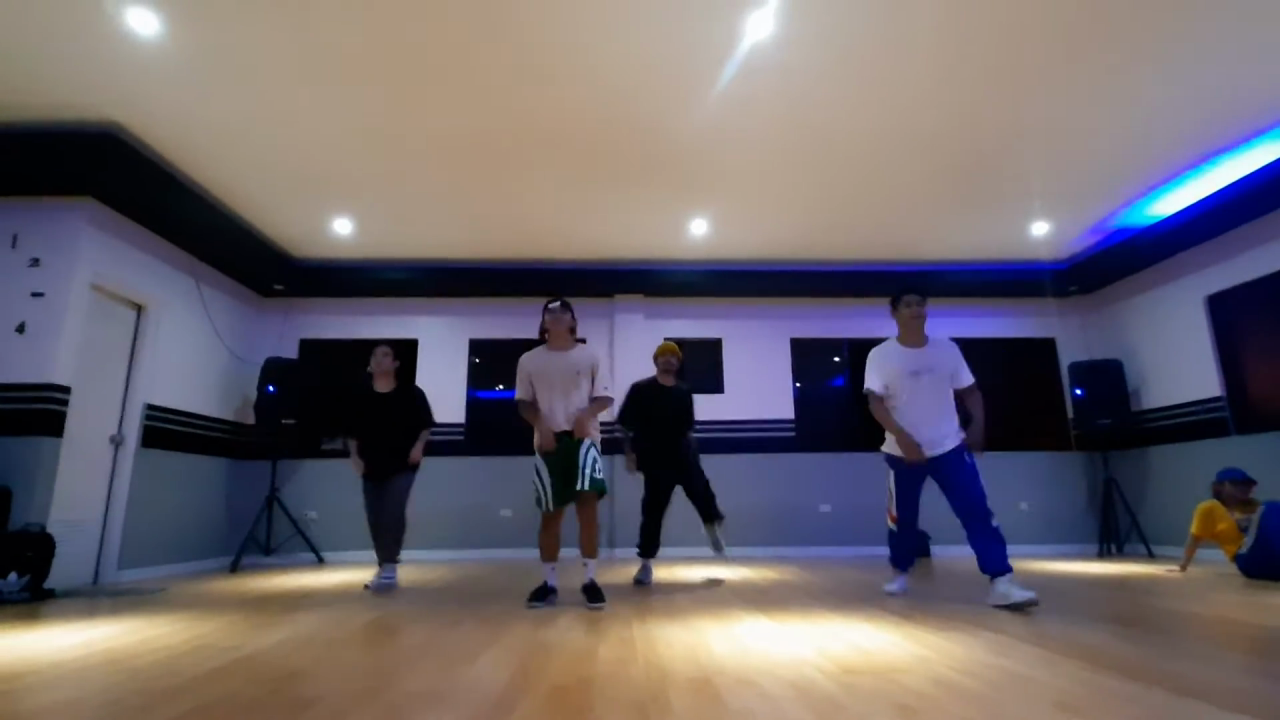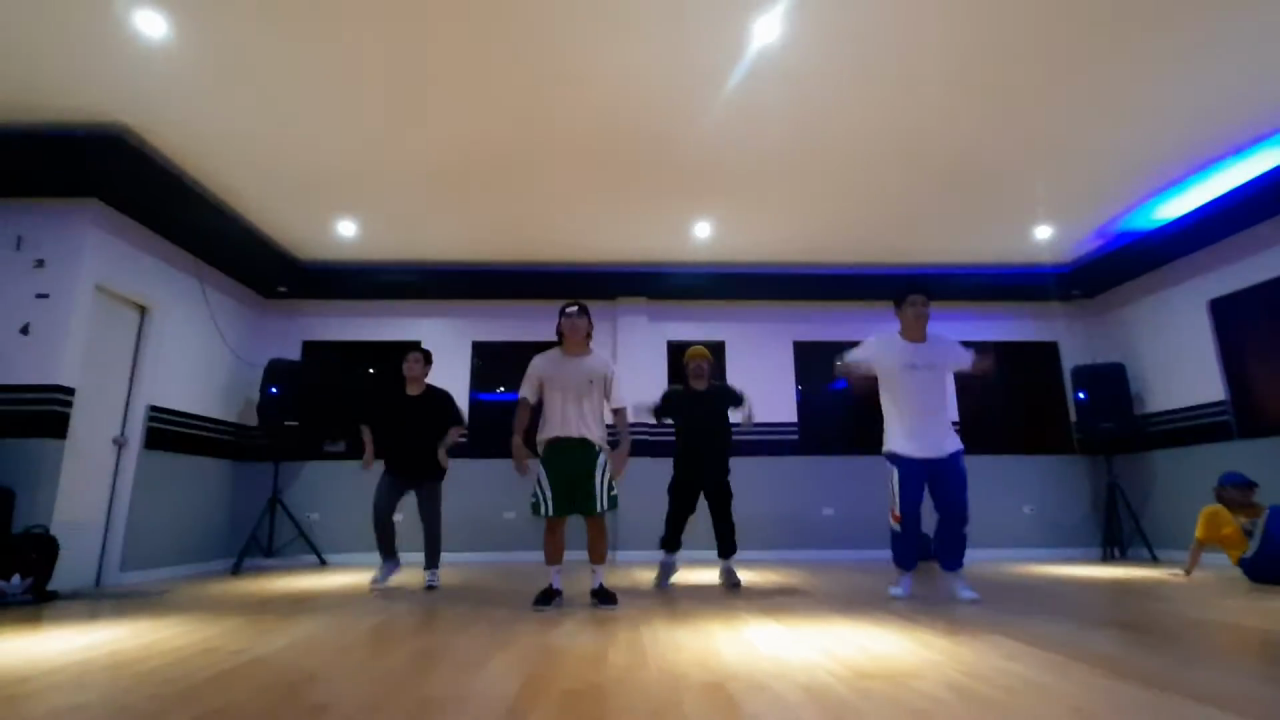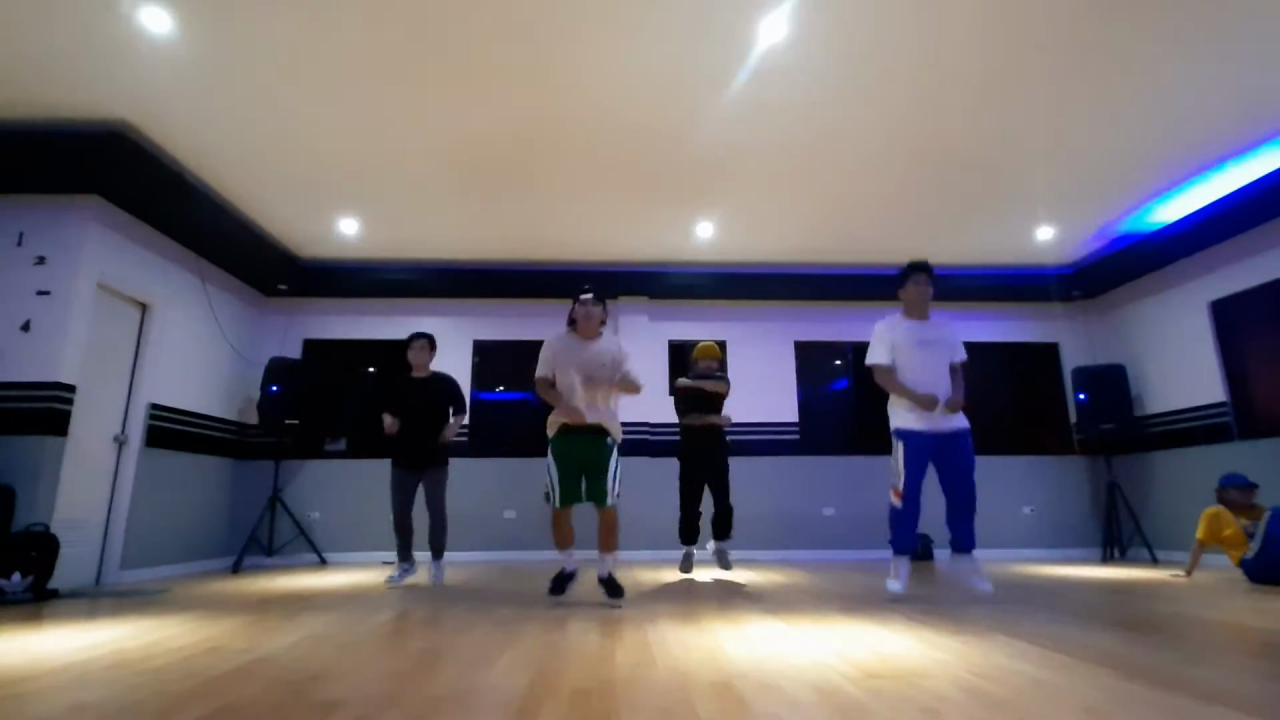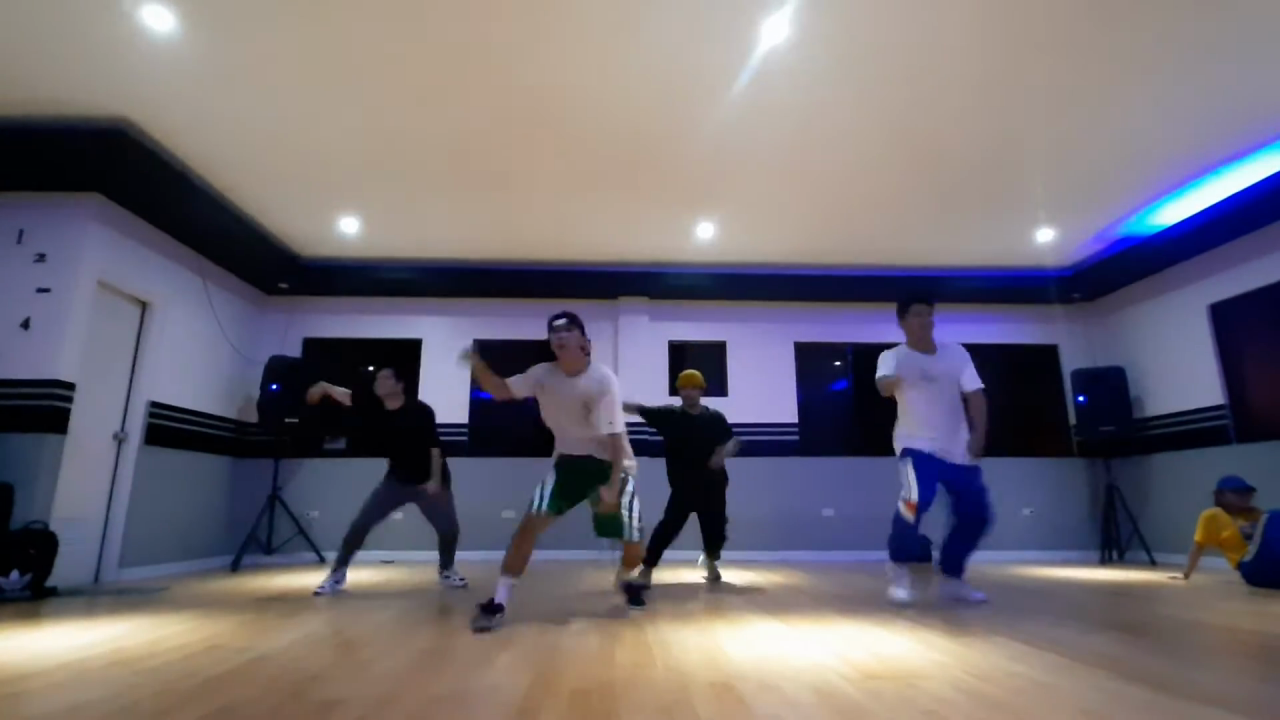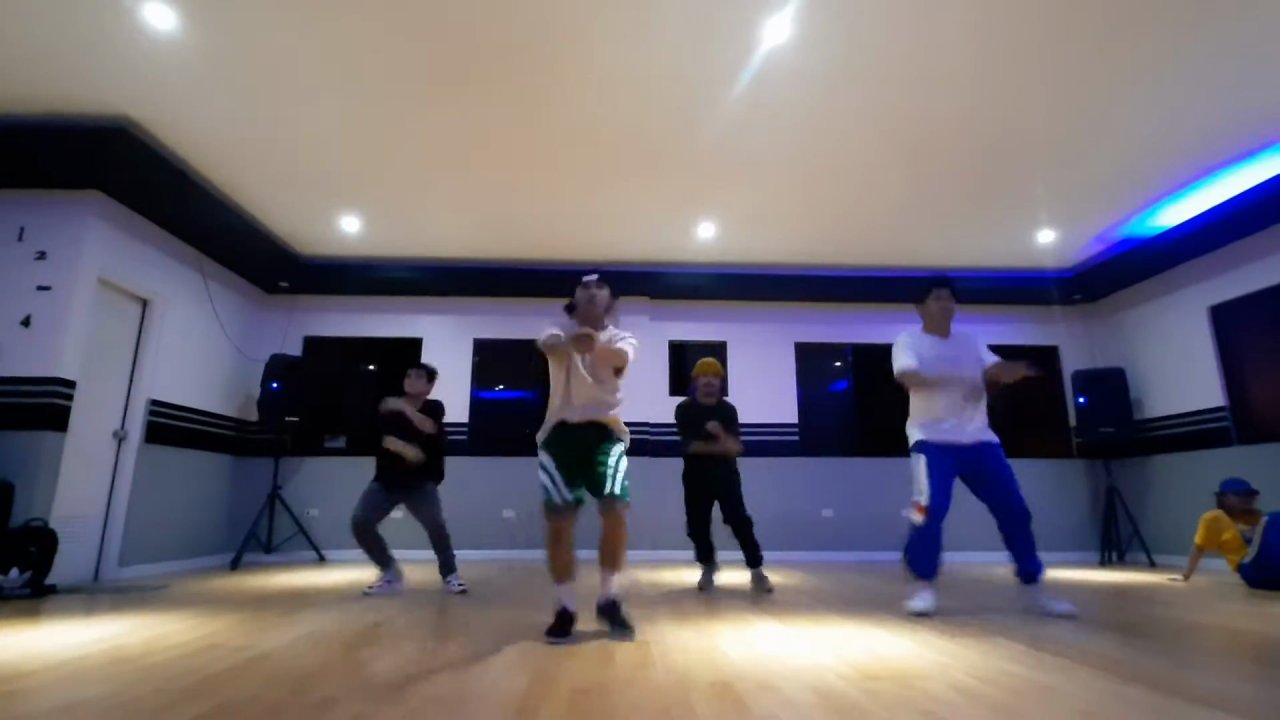
dt=0.4s
person 1, frame 1
left shoulder: (589, 356)
right shoulder: (529, 360)
left elbow: (605, 397)
right elbow: (523, 402)
left wrist: (587, 413)
right wrist: (540, 424)
left hip: (583, 439)
right hip: (548, 443)
left knee: (588, 506)
right knee: (550, 514)
left ankle: (589, 581)
right ankle: (549, 583)
person 1, frame 2
left shoulder: (603, 366)
right shoulder: (543, 362)
left elbow: (617, 407)
right elbow: (526, 401)
left wrist: (624, 444)
right wrist: (517, 438)
left hip: (591, 447)
right hip: (553, 447)
left knee: (596, 519)
right knee: (553, 519)
left ankle: (598, 585)
right ankle: (554, 586)
person 1, frame 3
left shoulder: (613, 347)
right shoulder: (556, 344)
left elbow: (633, 387)
right elbow: (541, 384)
left wrist: (610, 382)
right wrist: (563, 405)
left hip: (602, 434)
right hip: (565, 433)
left knee: (607, 508)
right knee: (561, 508)
left ankle: (606, 571)
right ankle: (567, 568)
person 1, frame 4
left shoulder: (603, 380)
right shoulder: (539, 374)
left elbow: (614, 435)
right elbow: (502, 390)
left wrist: (614, 484)
right wrist: (477, 364)
left hip: (608, 465)
right hip: (567, 461)
left knee: (633, 543)
right knee: (531, 525)
left ankle: (627, 578)
right ankle: (498, 602)
person 1, frame 5
left shoulder: (620, 337)
right shoulder: (559, 330)
left elbow: (617, 362)
right elbow: (551, 348)
left wrist: (602, 348)
right wrist: (574, 341)
left hip: (604, 432)
right hip: (561, 432)
left knee: (613, 512)
right knee: (560, 521)
left ankle: (609, 600)
right ankle: (565, 608)
person 2, frame 1
left shoulder: (947, 350)
right shoulder: (880, 356)
left elbow: (970, 394)
right elbow: (876, 403)
left wrist: (978, 431)
right wrist: (901, 437)
left hip: (950, 446)
right hip: (905, 451)
left knee: (976, 510)
right knee: (901, 516)
left ankle: (1001, 582)
right ankle: (900, 572)
person 2, frame 2
left shoulder: (945, 346)
right shoulder: (880, 346)
left elbow: (976, 367)
right elbow: (846, 367)
left wrist: (984, 360)
right wrist: (849, 367)
left hip: (945, 445)
right hip: (904, 447)
left knee: (956, 512)
right knee: (906, 512)
left ankle: (951, 572)
right ankle: (904, 574)
person 2, frame 3
left shoulder: (946, 328)
right shoulder: (887, 328)
left elbow: (957, 370)
right elbow: (882, 374)
left wrist: (958, 397)
right wrist: (915, 398)
left hip: (952, 423)
right hip: (910, 423)
left knee: (963, 492)
right knee: (906, 492)
left ankle: (963, 558)
right ankle: (900, 562)
person 2, frame 4
left shoulder: (957, 354)
right shoulder: (892, 358)
left elbow: (975, 398)
right elbow: (885, 388)
left wrist: (978, 437)
right wrist: (894, 381)
left hip: (958, 452)
right hip: (917, 449)
left knee: (975, 518)
right knee: (915, 504)
left ankle: (952, 579)
right ankle: (902, 570)
person 2, frame 5
left shoulder: (968, 343)
right shoulder: (908, 342)
left elbow: (998, 373)
right elbow: (909, 380)
left wrist: (1017, 370)
right wrist: (952, 383)
left hip: (978, 439)
right hip: (932, 439)
left knee: (1014, 509)
right knee: (929, 508)
left ankle: (1033, 587)
right ankle: (923, 586)
person 3, frame 1
left shoulder: (411, 394)
right shoulder: (361, 399)
left elbow: (426, 426)
right elbow: (352, 435)
left wrist: (419, 446)
right wrist: (355, 456)
left hip: (402, 466)
right hip: (373, 469)
left knee: (395, 514)
right knee: (376, 520)
left ankle: (390, 562)
right ankle: (385, 567)
person 3, frame 2
left shoulder: (439, 398)
right shoulder: (390, 400)
left elbow: (457, 425)
right elbow: (368, 425)
left wrist: (443, 446)
right wrist: (369, 449)
left hip: (428, 469)
right hip: (395, 467)
left knee: (431, 520)
right knee: (381, 511)
left ankle: (432, 570)
right ankle: (389, 562)
person 3, frame 3
left shoulder: (445, 383)
right shoulder: (398, 385)
left elbow: (460, 410)
right elbow: (387, 411)
left wrist: (455, 425)
right wrist: (387, 419)
left hip: (434, 460)
right hip: (403, 459)
left knee: (437, 511)
right knee: (400, 512)
left ankle: (437, 561)
right ankle: (405, 561)
person 3, frame 4
left shoulder: (420, 411)
right shoulder: (376, 413)
left elbow: (434, 445)
right elbow: (349, 398)
left wrist: (435, 479)
right wrist: (325, 387)
left hip: (429, 482)
right hip: (397, 481)
left knee: (449, 528)
right knee: (360, 526)
left ankle: (446, 571)
right ankle: (337, 575)
person 3, frame 5
left shoulder: (433, 408)
right shoulder: (390, 408)
left elbow: (429, 428)
right elbow: (386, 439)
left wrist: (405, 408)
right wrist: (405, 448)
left hip: (420, 483)
right hip: (386, 481)
left knee: (435, 525)
right knee: (360, 523)
left ankle: (449, 574)
right ankle: (390, 574)
person 4, frame 1
left shoulder: (684, 393)
right shoulder: (640, 390)
right elbow: (626, 424)
left wrist: (693, 451)
right wrist: (629, 453)
left hip: (684, 457)
right hip: (655, 460)
left knee: (703, 495)
right knee: (652, 511)
left ankle: (713, 528)
right ankle: (646, 564)
person 4, frame 2
left shoulder: (720, 392)
right shoulder: (675, 395)
left elbow: (740, 399)
right elbow: (658, 414)
left wrist: (747, 412)
left hip: (716, 465)
right hip: (686, 464)
left knee: (722, 514)
right knee: (677, 511)
left ankle: (727, 567)
right ankle: (668, 559)
person 4, frame 3
left shoulder: (719, 379)
right shoulder: (683, 385)
left elbow: (723, 388)
right elbow: (685, 417)
left wrist: (692, 383)
right wrist: (713, 418)
left hip: (716, 452)
right hip: (691, 453)
left knee: (722, 502)
right knee: (689, 505)
left ankle: (721, 546)
right ankle: (688, 551)
person 4, frame 4
left shoulder: (714, 418)
right shoulder: (667, 415)
left elbow: (731, 442)
right elbow: (640, 410)
left wrist: (723, 452)
right wrist: (621, 405)
left hip: (712, 485)
right hip: (682, 487)
left knee: (716, 527)
right knee: (669, 525)
left ankle: (711, 562)
right ankle: (647, 568)
person 4, frame 5
left shoulder: (727, 410)
right shoulder: (685, 409)
left elbow: (735, 447)
right elbow: (690, 445)
left wrist: (720, 433)
right wrist: (721, 447)
left hip: (725, 476)
right hip: (697, 477)
left knee: (740, 523)
right knee: (698, 526)
left ankle: (757, 571)
right ankle: (708, 569)
